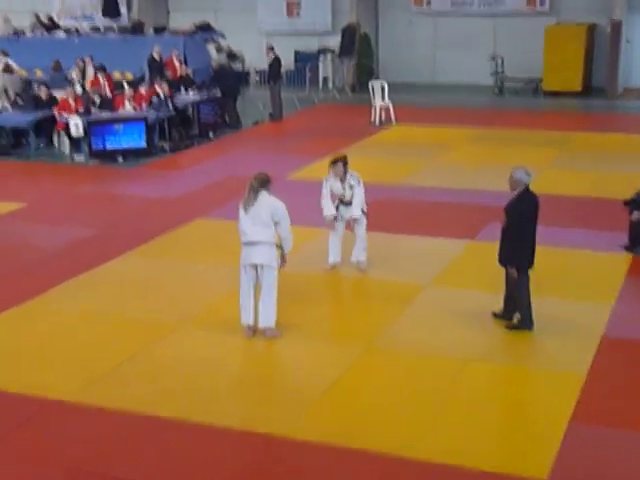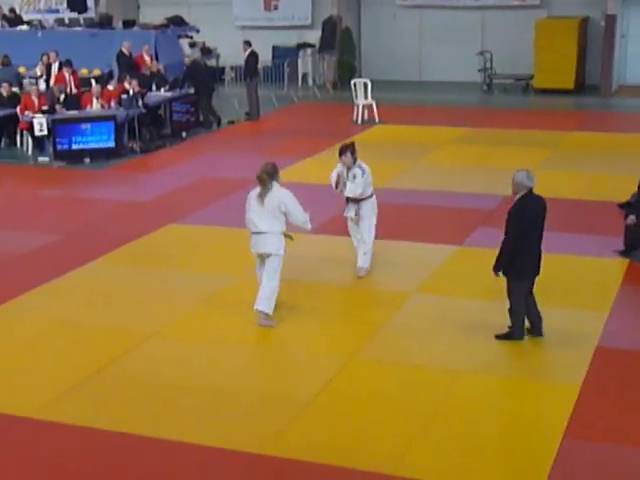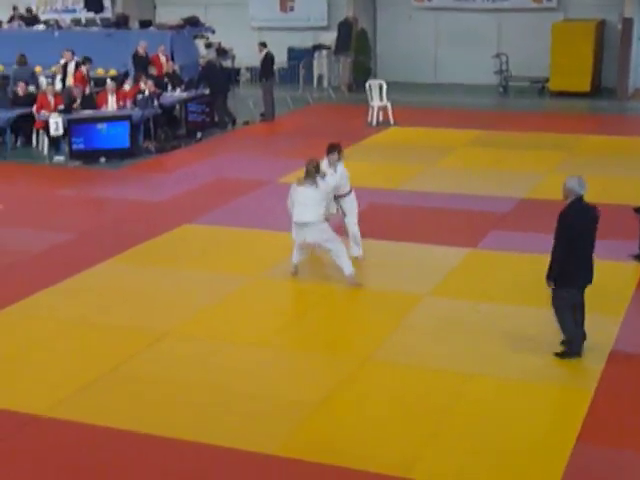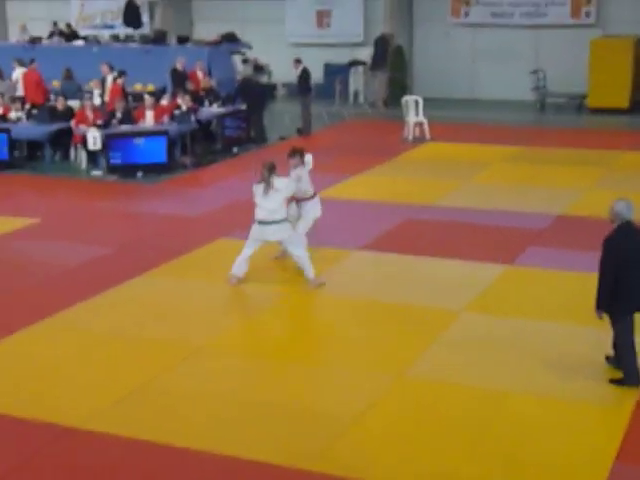
dt=0.7s
person 1, frame 1
left shoulder: (518, 203)
right shoulder: (531, 197)
left elbow: (515, 234)
left wrist: (511, 261)
left hip: (517, 252)
right hip: (525, 248)
left knee: (518, 285)
right knee: (512, 282)
left ankle: (525, 321)
right ankle: (508, 312)
person 1, frame 2
left shoulder: (518, 209)
right shoulder: (540, 202)
left elbow: (510, 241)
left wrist: (498, 265)
left hip: (519, 261)
right hip: (533, 258)
left knee: (516, 296)
right knee: (526, 293)
left ankle: (517, 331)
right ankle: (536, 326)
person 1, frame 3
left shoulder: (567, 214)
right shoulder: (592, 211)
left elbow: (559, 247)
right elbow: (589, 240)
left wrist: (551, 274)
left hip: (567, 270)
right hip: (584, 268)
left knee: (561, 305)
right knee: (576, 304)
left ankle: (573, 345)
right ankle: (577, 341)
person 1, frame 4
left shoulder: (612, 240)
left elbow: (606, 276)
left wrist: (600, 304)
left hip: (618, 297)
left knee: (623, 332)
right knee: (622, 329)
right ankle: (619, 360)
person 2, frame 1
left shoulder: (244, 204)
right shoulder: (276, 204)
right elbow: (284, 231)
right wrist: (284, 252)
left hip: (248, 250)
right hip: (266, 250)
left knee: (247, 288)
right knee: (268, 288)
left ankle: (249, 325)
right ankle: (267, 326)
person 2, frame 2
left shoulder: (253, 194)
right shoulder: (283, 194)
left elbow: (248, 219)
right elbow: (298, 216)
right wrist: (308, 223)
left hip: (256, 239)
right hip: (274, 240)
left knee: (263, 271)
right knee: (271, 277)
left ankle: (264, 305)
right ankle: (263, 314)
person 2, frame 3
left shoulder: (296, 186)
right shoulder: (323, 186)
left elbow: (290, 206)
right elbow: (327, 201)
left hip: (299, 227)
right hip: (317, 227)
left knee: (300, 245)
right knee: (337, 248)
left ankle: (295, 265)
right ankle: (350, 275)
person 2, frame 4
left shoulder: (256, 187)
right shoulder: (285, 183)
right elbow: (292, 189)
left hip: (261, 226)
right hip: (279, 226)
left knee: (248, 249)
right knee: (298, 248)
left ankle: (236, 276)
right ankle: (312, 278)
person 3, frame 1
left shoulder: (355, 179)
right shoulder: (329, 180)
left elbow: (358, 199)
right elbow: (326, 199)
left wrist: (353, 217)
right wrist: (329, 216)
left hip: (356, 206)
right hip: (341, 206)
left knee: (360, 233)
right knee: (335, 232)
left ankle: (360, 259)
right ankle: (334, 260)
person 3, frame 2
left shoulder: (362, 170)
right shoulder: (342, 167)
left elbow: (357, 190)
right elbow: (334, 178)
left wrist: (344, 184)
right wrist: (337, 182)
left hip: (366, 203)
right hip: (352, 203)
left knee: (365, 234)
right knee: (353, 229)
left ankle: (363, 265)
right ankle: (362, 256)
person 3, frame 3
left shoulder: (339, 169)
right shoulder: (327, 162)
left elbow: (329, 185)
left hip: (345, 199)
right hip: (334, 197)
left knee: (352, 227)
left ankle: (357, 252)
person 3, frame 4
left shoulder: (300, 173)
right shoulder: (303, 166)
right elbow: (307, 157)
left hip: (309, 205)
right hip: (299, 203)
left knee: (299, 231)
right ankle: (284, 250)
